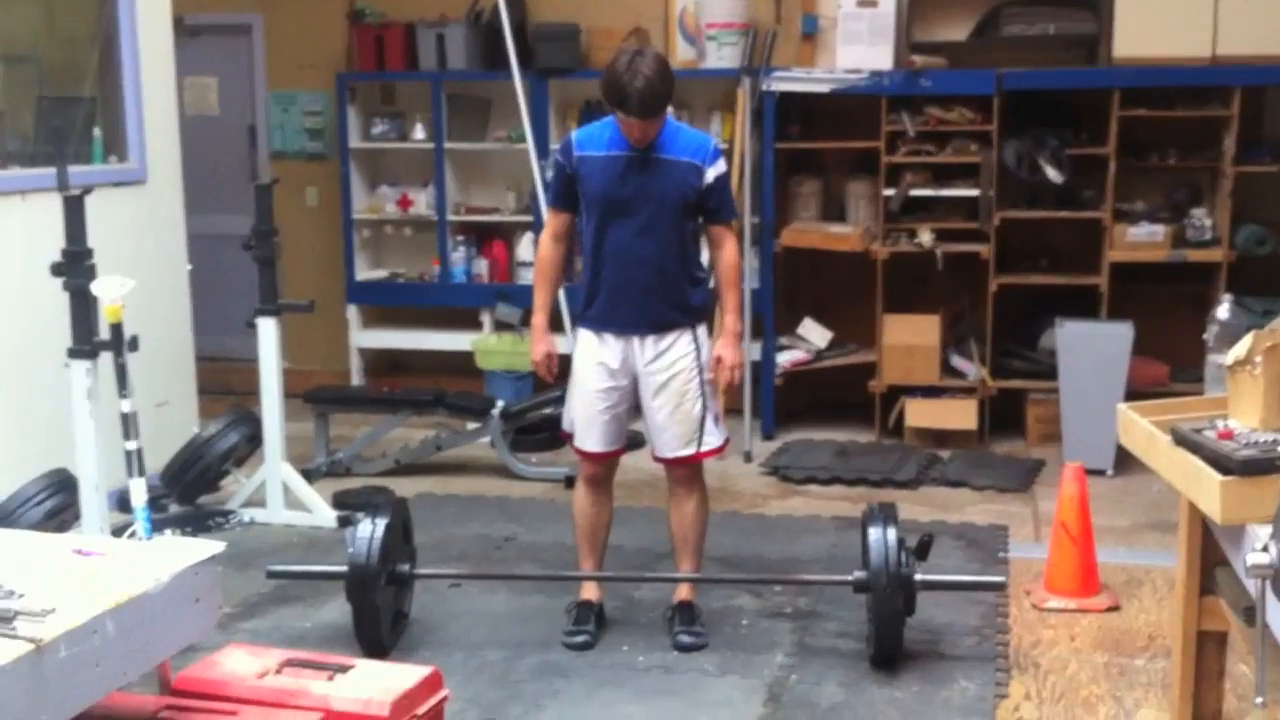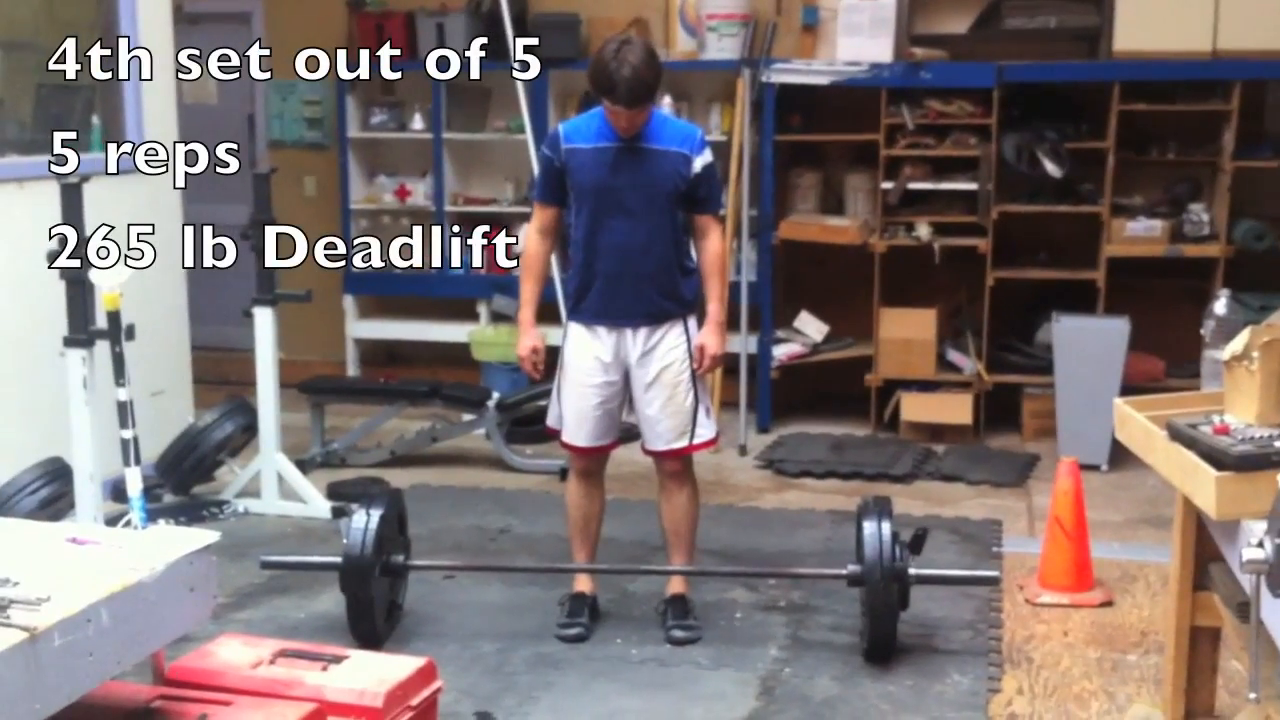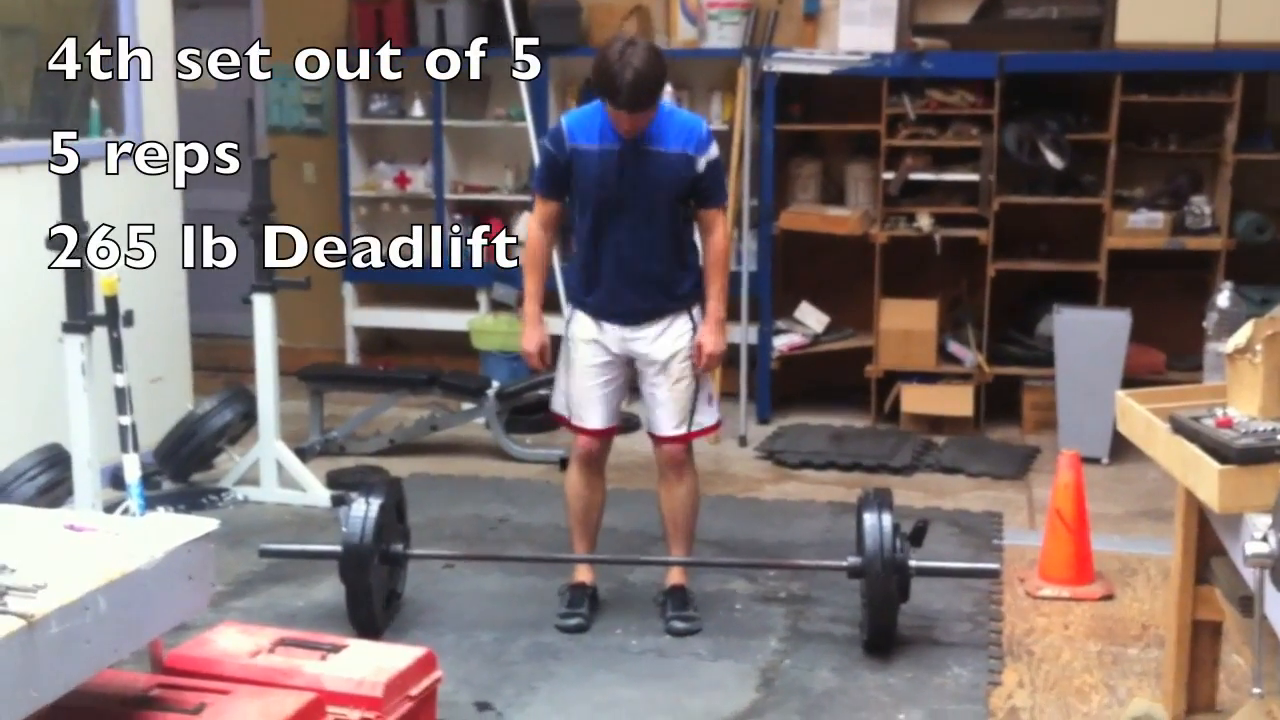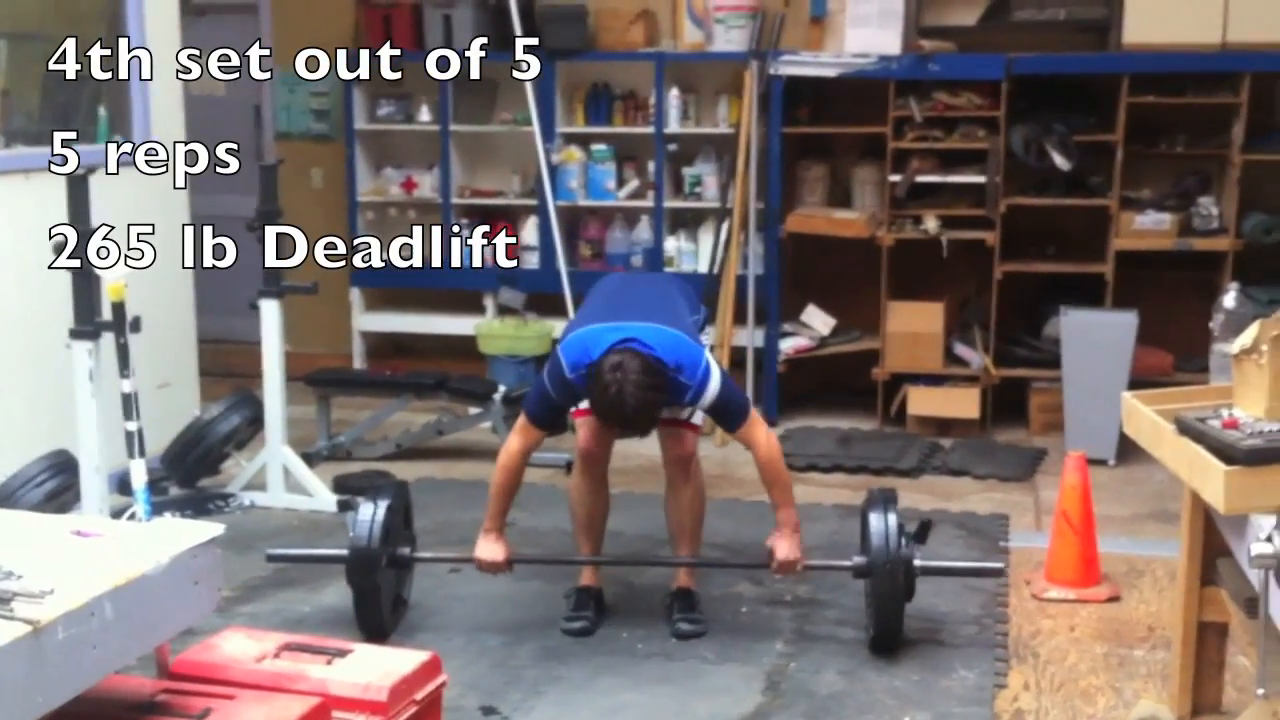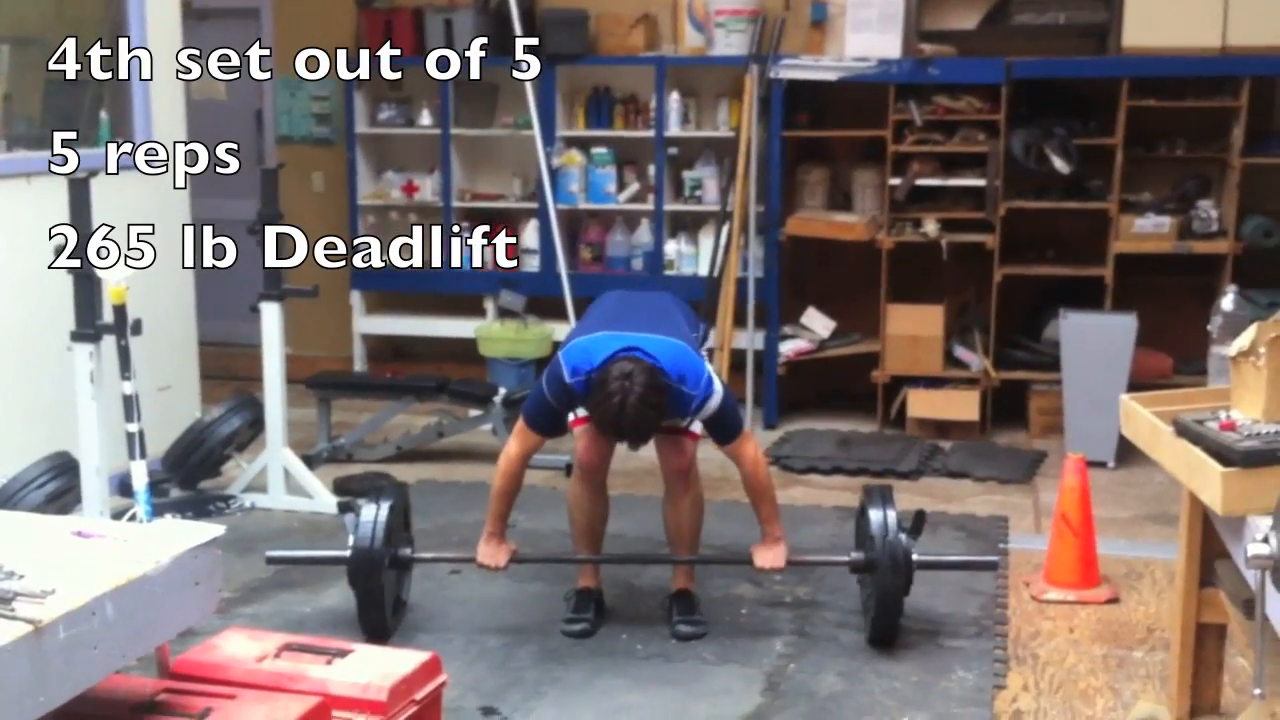
dt=1s
person 1, frame 1
left shoulder: (701, 155)
right shoulder: (577, 150)
left elbow: (724, 245)
right elbow: (554, 238)
left wrist: (730, 333)
right wrist: (540, 324)
left hip: (677, 334)
right hip: (599, 332)
left knee: (684, 466)
right knee: (593, 466)
left ankle: (685, 597)
right ankle: (589, 594)
person 1, frame 2
left shoulder: (688, 145)
right shoulder: (566, 142)
left elbow: (709, 235)
right elbow: (541, 233)
left wrist: (715, 322)
right wrist: (526, 321)
left hip: (667, 327)
right hip: (589, 326)
left knee: (674, 460)
right knee: (584, 459)
left ankle: (678, 589)
right ankle: (582, 587)
person 1, frame 3
left shoulder: (693, 137)
right shoulder: (568, 134)
left elbow: (715, 230)
right elbow: (541, 227)
left wrist: (714, 321)
right wrist: (532, 318)
left hip: (672, 320)
right hip: (592, 320)
left knee: (674, 452)
right knee: (587, 450)
left ankle: (677, 580)
right ankle: (582, 578)
person 1, frame 4
left shoulder: (691, 368)
right shoulder: (570, 367)
left elbow: (762, 439)
right elbow: (518, 444)
left wrist: (787, 529)
right wrist: (491, 531)
left knee: (682, 453)
right knee: (588, 449)
left ankle: (684, 585)
right ankle: (588, 581)
person 1, frame 5
left shoulder: (693, 382)
right shoulder: (569, 374)
left elbow: (747, 454)
right elbow: (517, 451)
left wrist: (772, 537)
right wrist: (493, 535)
left knee: (680, 466)
right knee: (588, 461)
left ankle: (683, 588)
right ankle: (587, 586)
